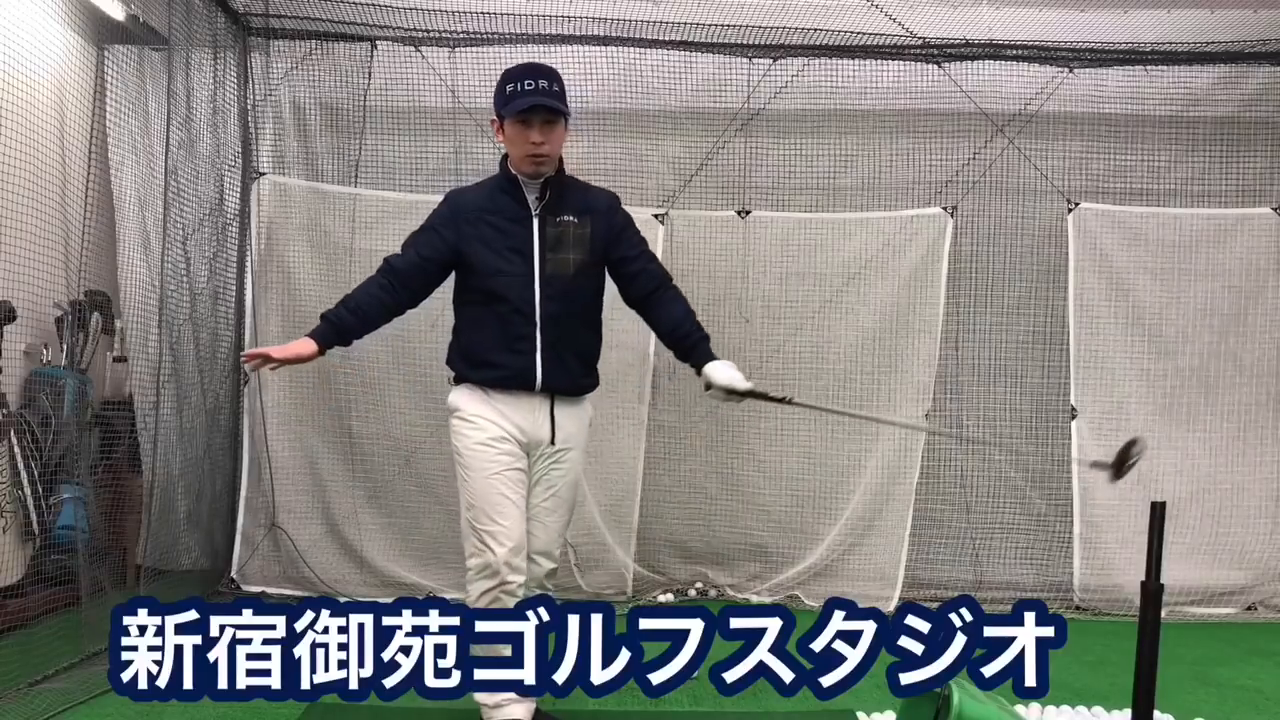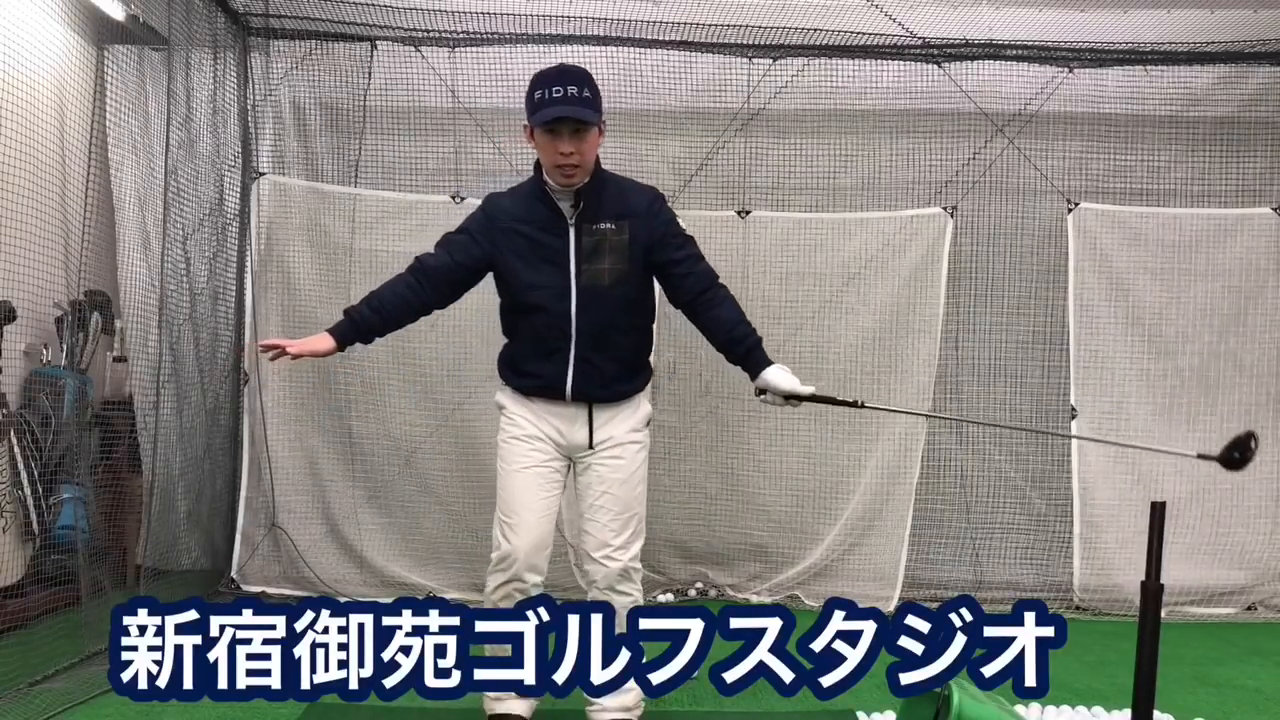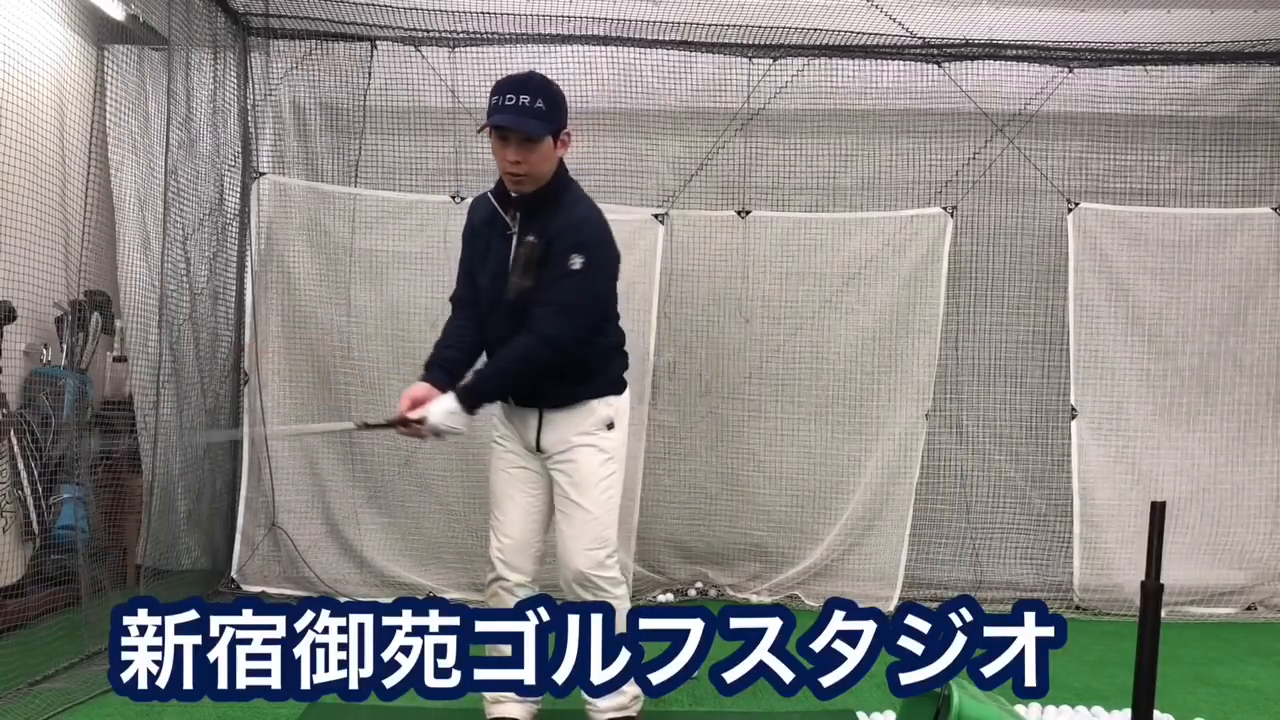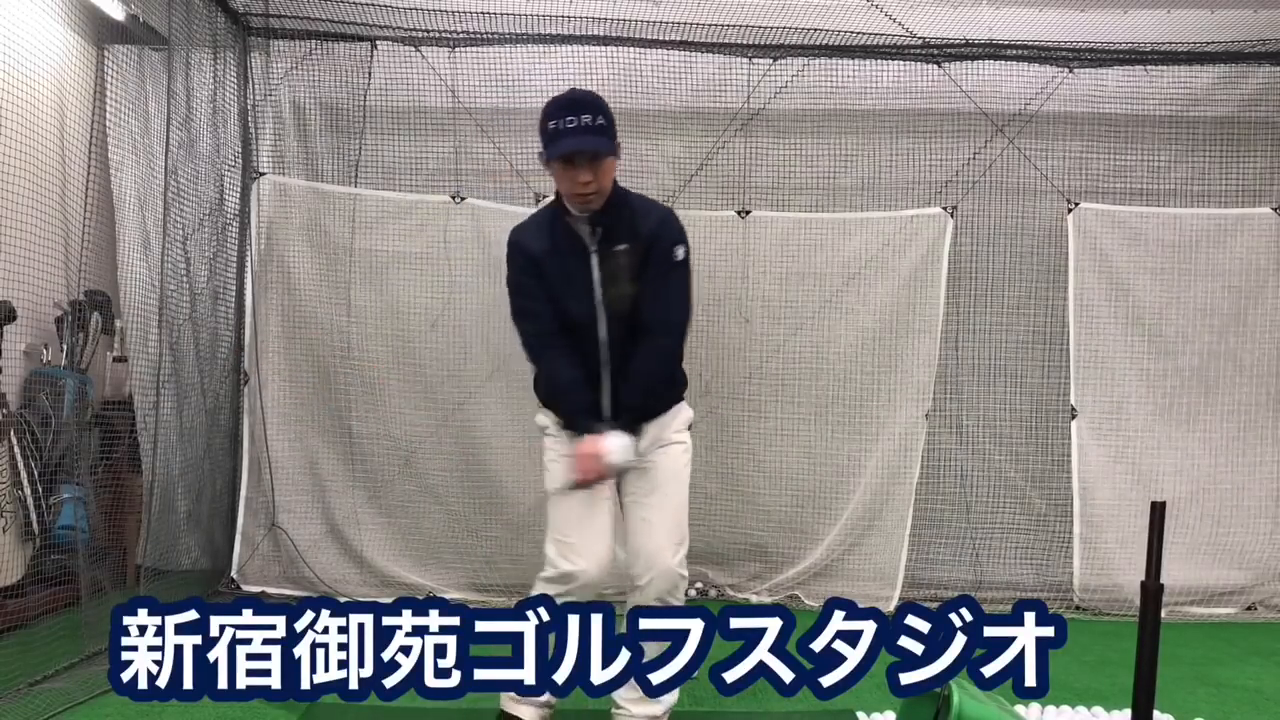
dt=0.7s
person 1, frame 1
left shoulder: (599, 212)
right shoulder: (466, 210)
left elbow: (651, 289)
right elbow: (399, 281)
left wrist: (704, 358)
right wrist: (320, 338)
left hip: (566, 413)
right hip: (485, 408)
left knee: (539, 565)
right knee: (497, 564)
person 1, frame 2
left shoulder: (641, 209)
right shoulder: (503, 215)
left elbow: (700, 291)
right elbow: (429, 280)
left wrist: (759, 364)
right wrist: (339, 334)
left hip: (618, 415)
right hip: (530, 413)
left knee: (613, 567)
right knee: (516, 557)
person 1, frame 3
left shoulder: (581, 226)
right shoulder: (484, 215)
left elbow: (549, 338)
right elbow: (468, 312)
left wrist: (460, 400)
right wrist: (434, 381)
left hip: (584, 414)
right hip: (511, 416)
left knee: (589, 566)
right knee: (508, 568)
person 1, frame 4
left shoulder: (657, 227)
right shoulder: (532, 244)
left elbow: (662, 341)
right elbow: (548, 351)
left wrist: (622, 436)
right wrist: (583, 434)
left hip: (653, 424)
right hip: (577, 429)
left knee: (659, 573)
right knee: (574, 571)
